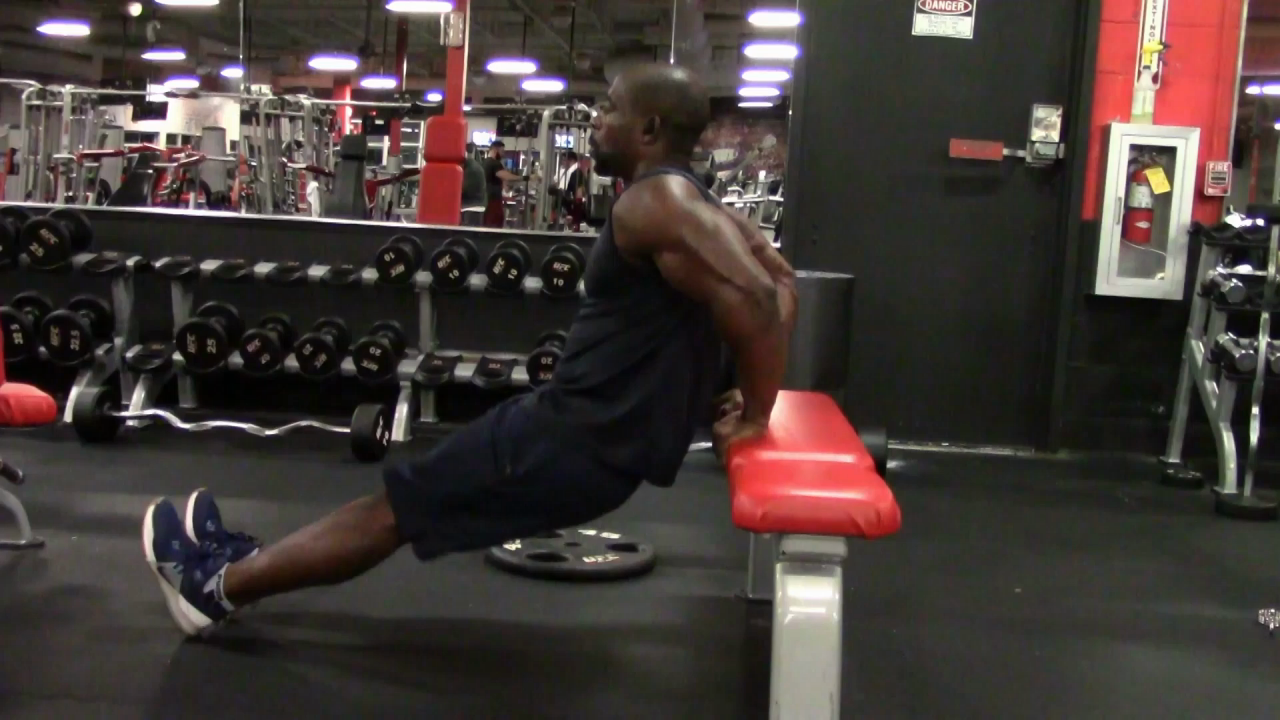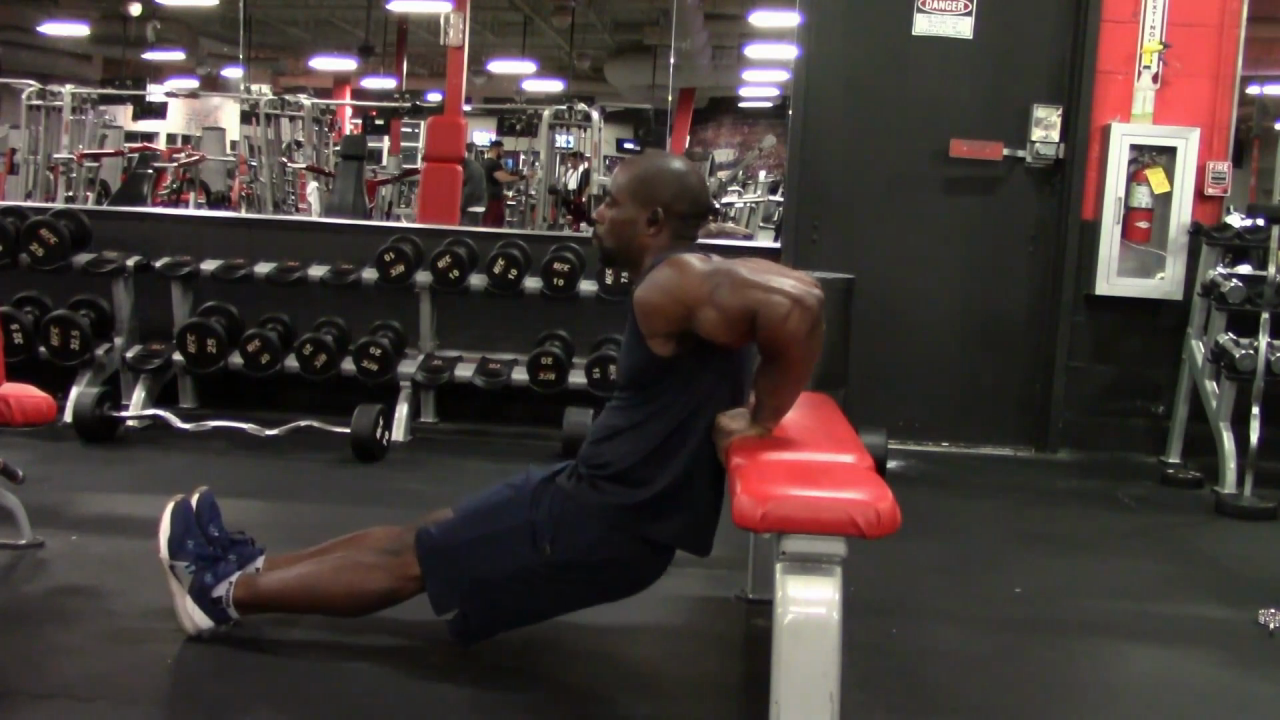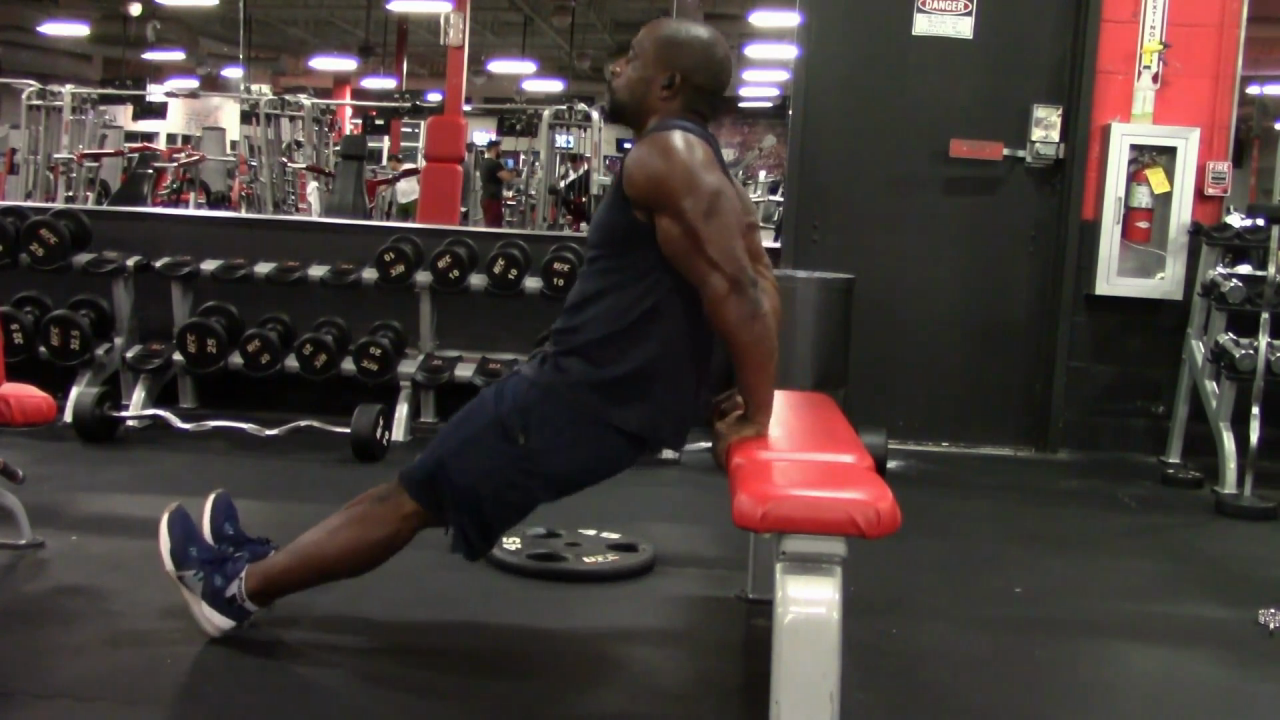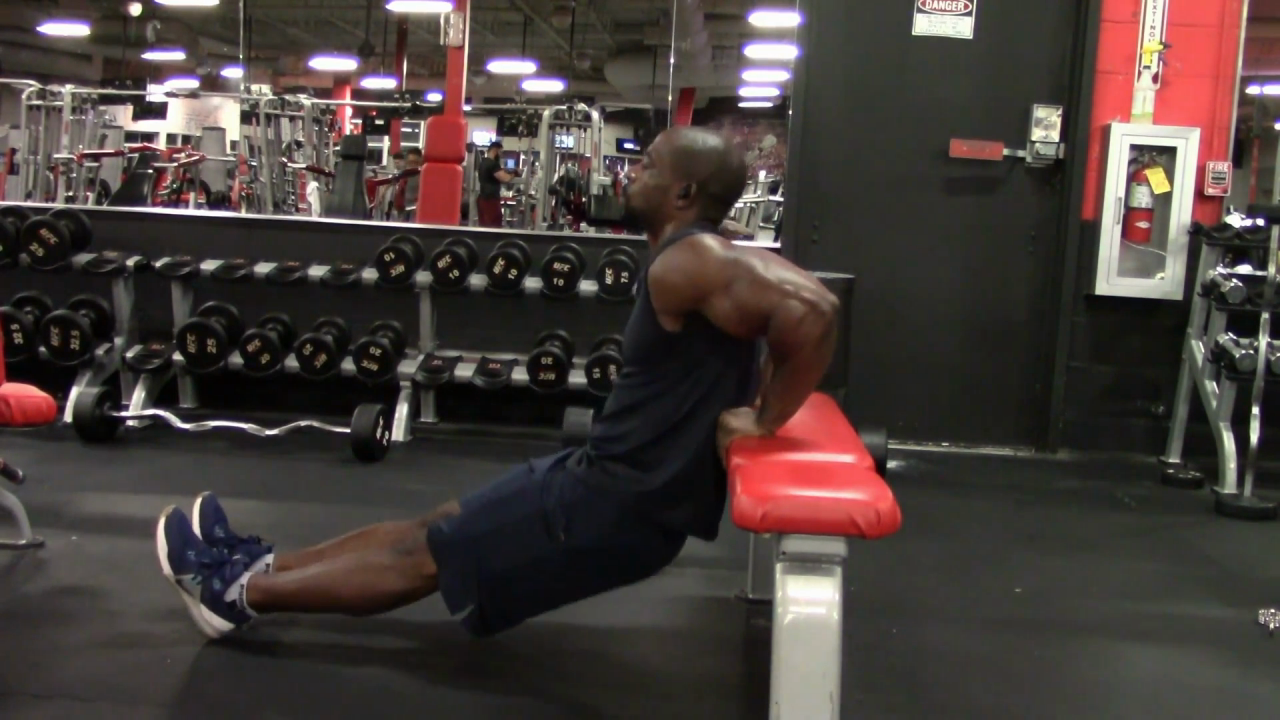
dt=1s
person 1, frame 1
left shoulder: (654, 202)
right shoulder: (688, 202)
left elbow: (751, 300)
right elbow: (780, 281)
left wrist: (757, 416)
right wrist: (750, 392)
left hip: (581, 440)
right hip: (591, 424)
left knee: (399, 507)
right knee: (410, 492)
left ankle: (216, 587)
right ankle: (248, 562)
person 1, frame 2
left shoulder: (671, 287)
right shoulder: (702, 277)
left elbow: (799, 310)
right elbow: (802, 291)
left wrist: (759, 421)
right wrist: (757, 403)
left hip: (612, 522)
right hip: (605, 490)
left knee: (413, 560)
right knee: (434, 531)
left ankle: (225, 592)
right ankle: (250, 567)
person 1, frame 3
left shoulder: (666, 157)
right shoulder: (693, 164)
left elbow: (733, 290)
right elbow: (757, 280)
left wrist: (755, 419)
right wrist: (745, 396)
left hip: (584, 401)
right hip: (598, 390)
left knee: (412, 498)
right knee: (420, 486)
left ankle: (240, 588)
right ankle: (262, 565)
person 1, frame 4
left shoulder: (687, 263)
right shoulder: (704, 259)
left elbow: (812, 312)
right elbow: (791, 310)
left wrist: (766, 422)
right wrist: (756, 400)
left hip: (623, 504)
right hip: (612, 475)
left knee: (430, 558)
right knee: (440, 527)
left ankle: (240, 592)
right ankle: (264, 566)
